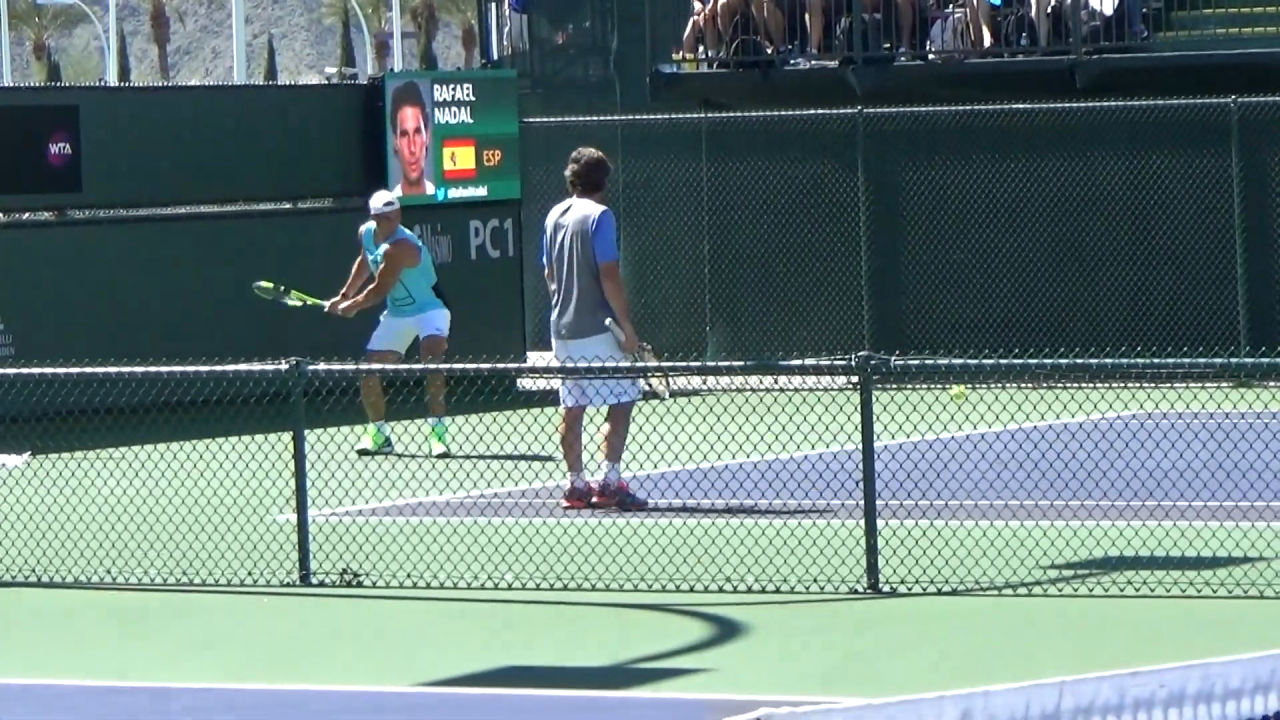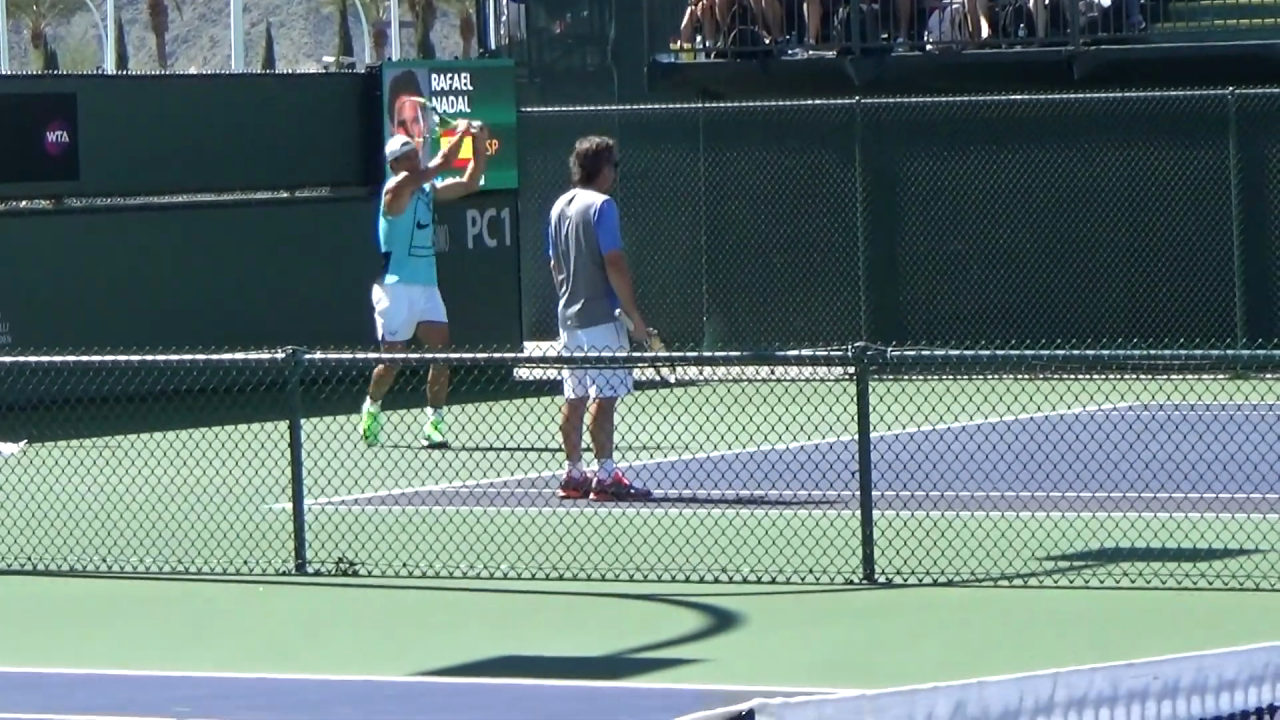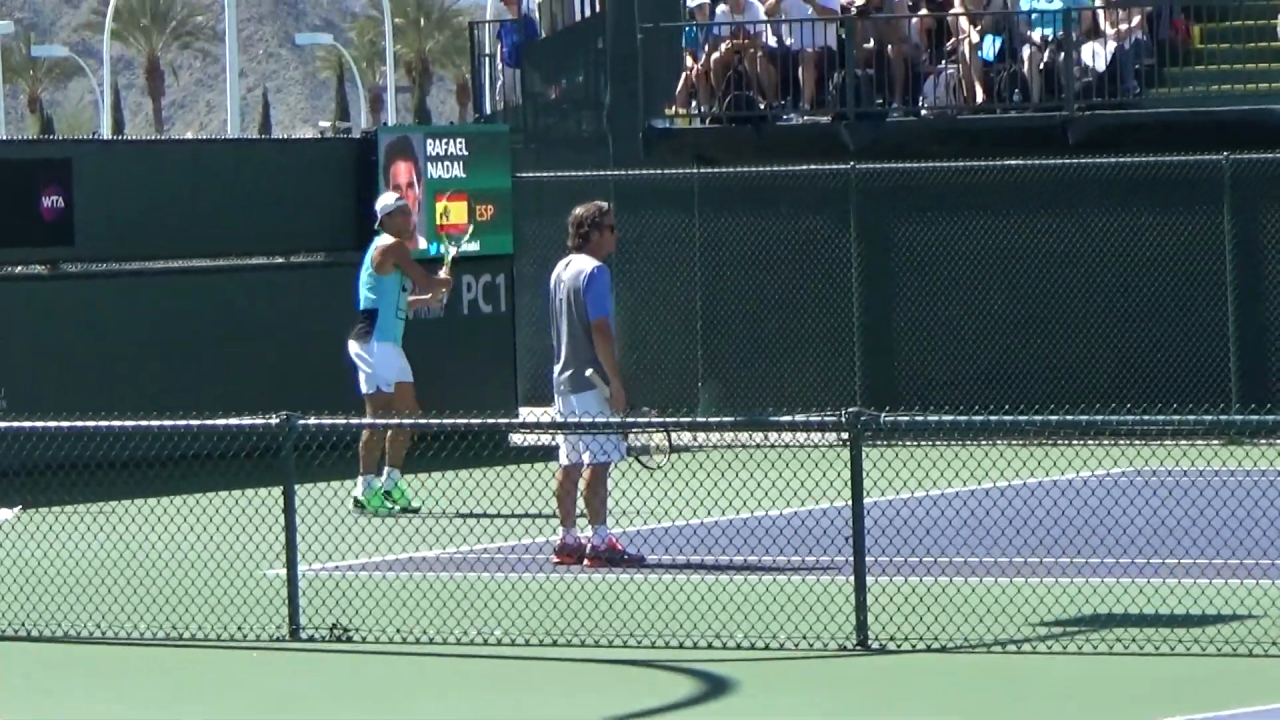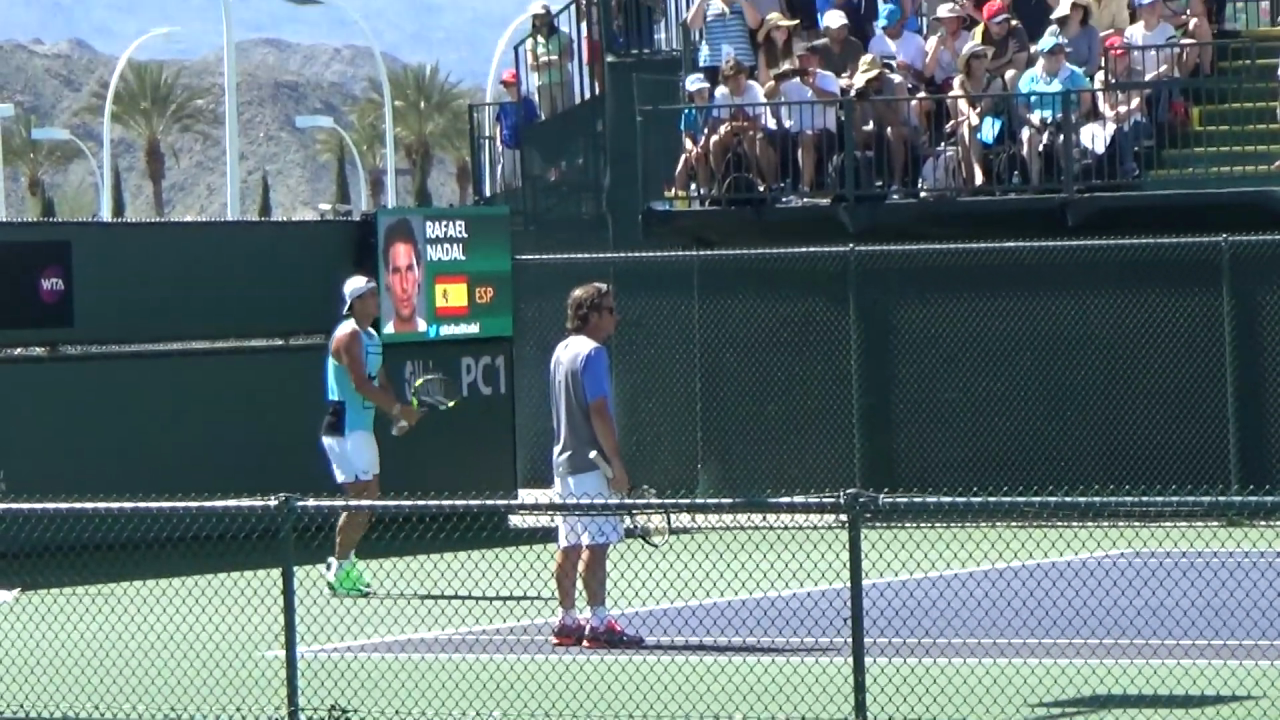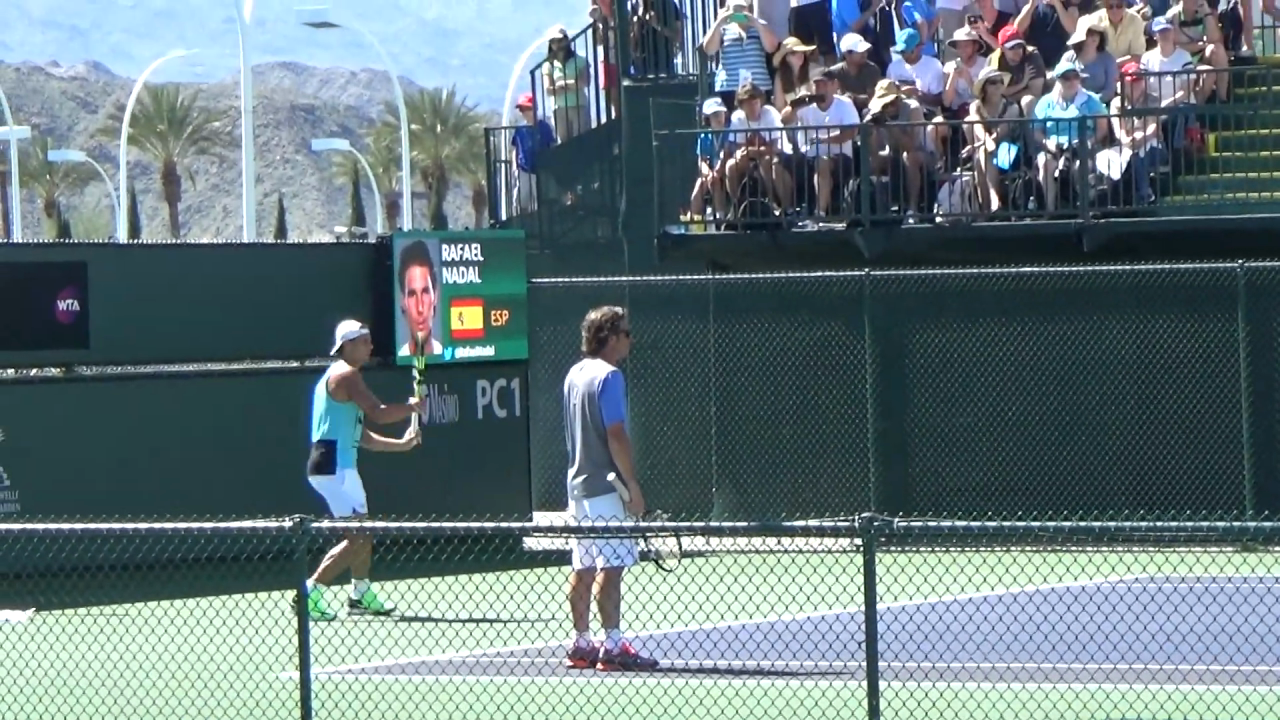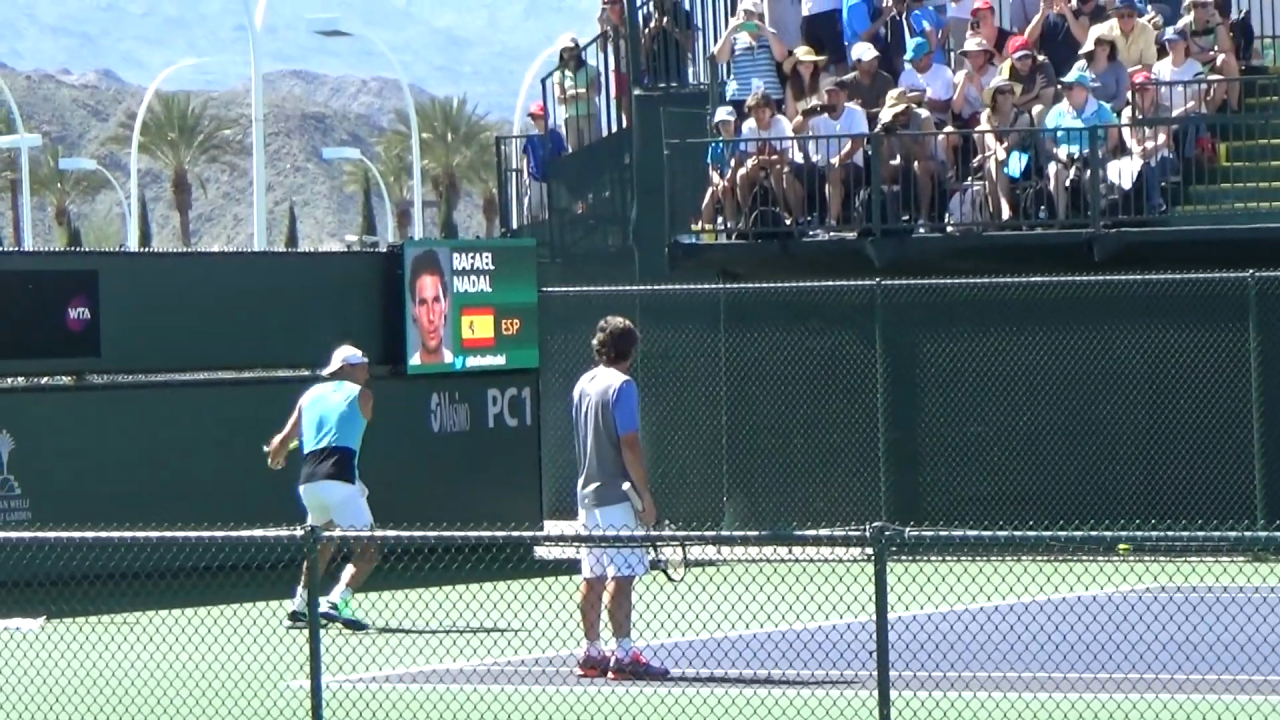
dt=0.5s
person 1, frame 1
left shoulder: (554, 216)
right shoulder: (599, 215)
right elbow: (609, 275)
right wrist: (626, 325)
left hip: (562, 328)
right hip: (596, 328)
left knee: (572, 407)
right knee: (621, 402)
left ankle: (577, 486)
right ankle: (609, 482)
person 1, frame 2
left shoulder: (559, 206)
right shoulder: (602, 205)
right elbow: (614, 265)
right wrist: (634, 313)
left hip: (570, 316)
right hip: (600, 318)
left knee: (574, 397)
right knee: (604, 397)
left ankle: (574, 475)
right ankle: (605, 477)
person 1, frame 3
left shoulder: (560, 270)
right shoulder: (595, 270)
right elbow: (600, 331)
right wrist: (616, 382)
left hip: (565, 380)
right hip: (592, 383)
left knee: (569, 463)
right knee: (597, 462)
left ankle: (568, 541)
right ankle: (599, 544)
person 1, frame 4
left shoulder: (561, 351)
right shoulder: (592, 353)
right elbow: (599, 413)
right wrist: (617, 463)
left hip: (565, 461)
right hip: (591, 465)
left knee: (569, 545)
right knee: (596, 544)
left ankle: (568, 622)
right ankle: (599, 625)
person 1, frame 5
left shoulder: (574, 374)
right shoulder: (609, 376)
right elbow: (616, 436)
right wrist: (633, 485)
left hip: (579, 483)
right hip: (605, 487)
left knee: (583, 567)
right knee: (611, 567)
left ankle: (582, 645)
right ankle: (613, 648)
person 1, frame 6
left shoulder: (583, 384)
right shoulder: (622, 385)
right elbow: (629, 445)
right wrist: (646, 495)
left hip: (589, 492)
right hip: (617, 496)
left knee: (593, 576)
right knee: (621, 577)
left ankle: (592, 653)
right ankle: (624, 656)
person 2, frame 1
left shoulder: (399, 246)
right shoulder: (365, 232)
left elbow: (378, 289)
right elbow: (363, 262)
left wrist: (348, 304)
right wrist: (343, 296)
left hip: (429, 309)
right hip: (395, 313)
left knee: (433, 362)
right knee: (368, 376)
left ankle: (437, 431)
right ankle: (379, 435)
person 2, frame 2
left shoulder: (426, 187)
right shoulder: (399, 186)
left elbow: (468, 185)
right elbow: (437, 165)
left wrist: (478, 146)
right wrist: (460, 135)
left hip: (427, 285)
right hip: (395, 286)
left knee: (442, 353)
right knee: (392, 361)
left ankle: (435, 424)
right ankle: (372, 409)
person 2, frame 3
left shoulder: (392, 249)
right shoulder: (391, 246)
right elbow: (425, 280)
left wrist: (429, 299)
right wrist: (443, 282)
left hip: (390, 344)
right hip: (374, 343)
left knee: (408, 413)
right knee: (380, 417)
left ankle: (390, 484)
right ankle: (366, 491)
person 2, frame 4
left shoulder: (372, 337)
right shoulder: (348, 335)
left elbow: (380, 383)
right elbow: (361, 385)
left wrist: (396, 414)
right wrist: (397, 408)
left hip: (362, 429)
right hip: (344, 430)
left knee: (368, 500)
right knee: (358, 502)
left ankle: (342, 563)
right ankle: (339, 572)
person 2, frame 5
left shoulder: (344, 377)
right shoulder: (345, 376)
left elbow: (359, 435)
right elbow: (379, 414)
left wrist: (401, 444)
right wrist: (412, 407)
left hip: (334, 468)
right hip: (331, 469)
left knee: (360, 532)
right knee: (358, 536)
left ankle: (361, 594)
right ankle: (310, 592)
person 2, frame 6
left shoulder: (310, 395)
right shoulder: (362, 394)
left elbow: (283, 439)
left wrist: (276, 454)
left hip: (309, 480)
right hip: (339, 480)
left knee: (324, 542)
right knee: (367, 550)
left ankle: (300, 606)
right ankle: (337, 601)
